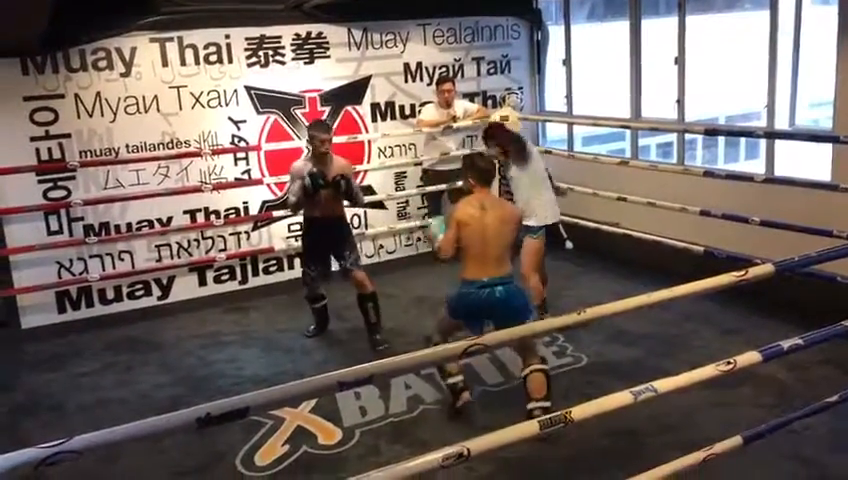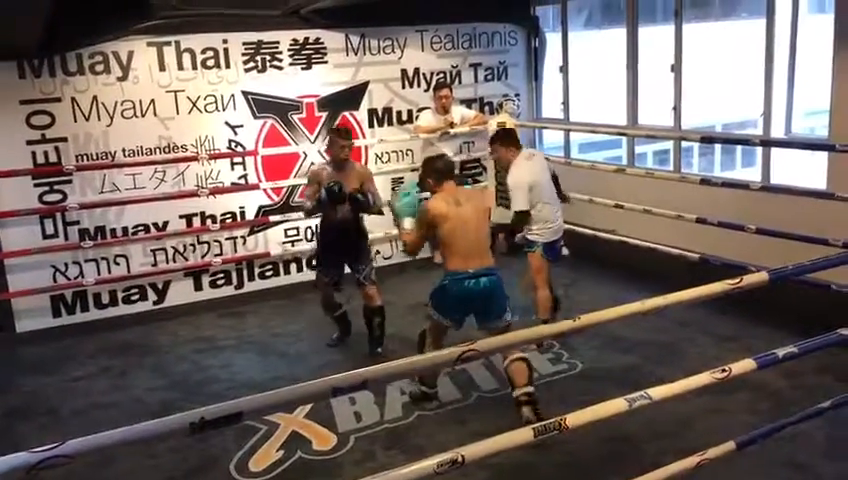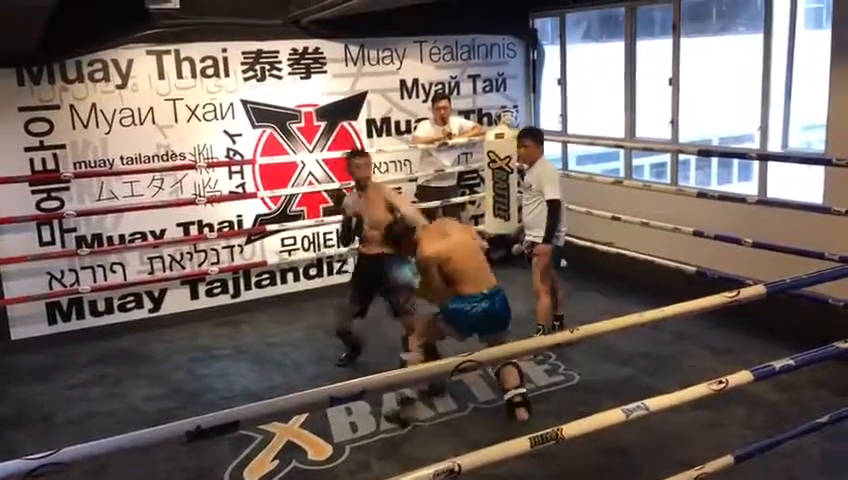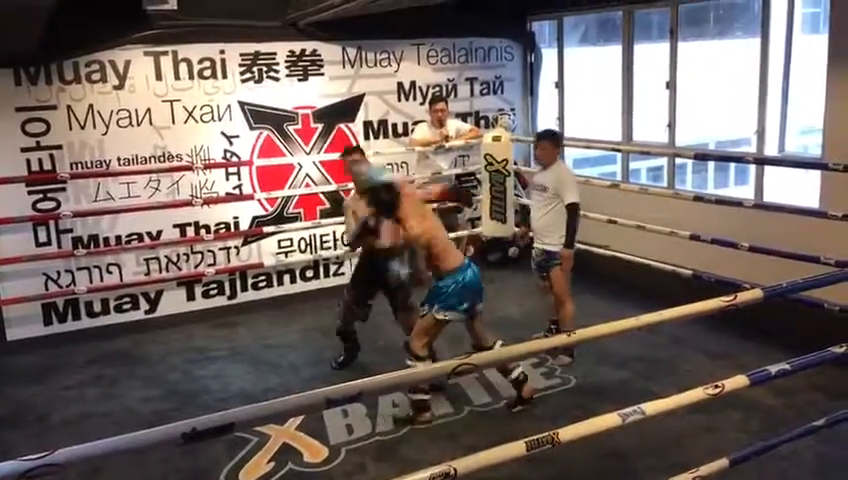
dt=0.4s
person 1, frame 1
left shoulder: (460, 210)
right shoulder: (513, 211)
left elbow: (445, 253)
left wrist: (437, 235)
left hip: (472, 292)
right hip: (506, 290)
left knee: (440, 337)
right knee: (529, 353)
left ankle: (458, 390)
right ankle: (540, 412)
person 1, frame 2
left shoulder: (431, 206)
right shoulder: (484, 198)
left elbow: (410, 247)
left wrist: (404, 215)
left hip: (456, 284)
right hip: (489, 281)
left knee: (432, 340)
left ankle: (427, 392)
right ankle: (527, 404)
person 1, frame 3
left shoulder: (425, 252)
right shoulder: (450, 223)
left elbow: (437, 294)
right elbow: (481, 246)
left wrist: (411, 280)
left hip: (467, 305)
right hip: (496, 299)
left knee: (416, 338)
left ankle: (406, 407)
right ankle: (519, 405)
person 1, frame 4
left shoulder: (415, 232)
right shoulder: (410, 196)
left hip: (453, 282)
right hip: (469, 273)
left knee: (416, 344)
right knee: (480, 335)
left ankle: (422, 409)
right ankle: (522, 385)
person 2, frame 1
left shoulder: (343, 166)
right shoulder: (299, 168)
left elbow: (360, 201)
right elbow: (293, 206)
left wrist: (349, 190)
right wrist: (307, 189)
left hip: (338, 226)
right hip: (313, 228)
left knee: (360, 278)
right knee: (312, 283)
left ankle: (374, 332)
right ankle: (321, 321)
person 2, frame 2
left shoulder: (362, 172)
right shoulder: (317, 174)
left elbow: (378, 204)
right elbow: (307, 209)
left wrist: (366, 203)
right wrist: (323, 199)
left hip: (355, 234)
right hip: (329, 235)
left knee: (370, 291)
right knee: (326, 290)
left ankle: (377, 343)
right ankle: (343, 328)
person 2, frame 3
left shoulder: (385, 194)
right shoulder: (348, 203)
left elbow: (413, 216)
right elbow: (344, 242)
right wrist: (347, 232)
left hip: (390, 262)
right hip: (365, 265)
left knee: (411, 324)
right knee: (342, 325)
right ankle: (353, 348)
person 2, frame 4
right shoulder: (350, 203)
right elbow: (353, 243)
left hip: (394, 257)
right hip: (369, 261)
left knee: (410, 323)
right knee: (345, 316)
right ankle: (350, 352)
person 3, frame 1
left shoulder: (518, 151)
right shoulder: (520, 153)
left elbow: (516, 141)
right elbow: (544, 171)
right wrist: (553, 187)
left hip: (539, 218)
right hip: (534, 217)
left knee: (528, 270)
right knee: (536, 266)
left ankle: (538, 318)
right ankle: (541, 309)
person 3, frame 2
left shoulder: (517, 177)
right shoulder: (535, 155)
left elbow: (521, 216)
right elbow: (552, 176)
right wrist: (559, 194)
left hip: (540, 232)
right hip: (552, 224)
left knee: (539, 282)
right knee: (542, 276)
right ankle: (552, 305)
person 3, frame 3
left shoulder: (546, 171)
right shoulder: (531, 170)
left elbow: (554, 207)
left wrist: (546, 242)
right wrist: (526, 236)
left hip: (546, 239)
right hip: (535, 237)
left knee: (541, 288)
right knee: (550, 283)
right ankle: (557, 323)
person 3, frame 4
left shoulder: (563, 174)
right shoulder: (539, 174)
left elbow: (573, 211)
left wrist: (568, 246)
right wrist: (525, 225)
left hip: (557, 246)
right hip: (540, 244)
left knee: (562, 295)
right knee: (549, 289)
left ankle: (568, 345)
right ankle: (554, 328)
person 4, frame 1
left shoulder: (461, 105)
right shoulder: (429, 108)
left elbow: (484, 112)
right elbow: (420, 125)
left wrist: (464, 121)
right wrist: (445, 120)
left hip: (455, 167)
right hip: (433, 168)
right knee: (434, 210)
person 4, frame 2
left shoulder: (459, 111)
right shoulder: (426, 115)
left elbow: (482, 119)
right elbow: (417, 131)
left wrist: (461, 127)
right wrist: (442, 126)
right ankle: (436, 250)
person 4, frame 3
left shoulder: (457, 122)
right shoulder: (425, 126)
left elbow: (480, 130)
right elbow: (416, 141)
left wrist: (459, 137)
right wrist: (440, 136)
left hip: (450, 186)
right hip: (428, 185)
person 4, frame 4
left shoulder: (454, 125)
right shoulder: (422, 128)
left elbow: (477, 133)
right elbow: (413, 143)
left wrist: (456, 140)
right wrist: (438, 139)
left knee: (453, 226)
left ankle: (459, 252)
